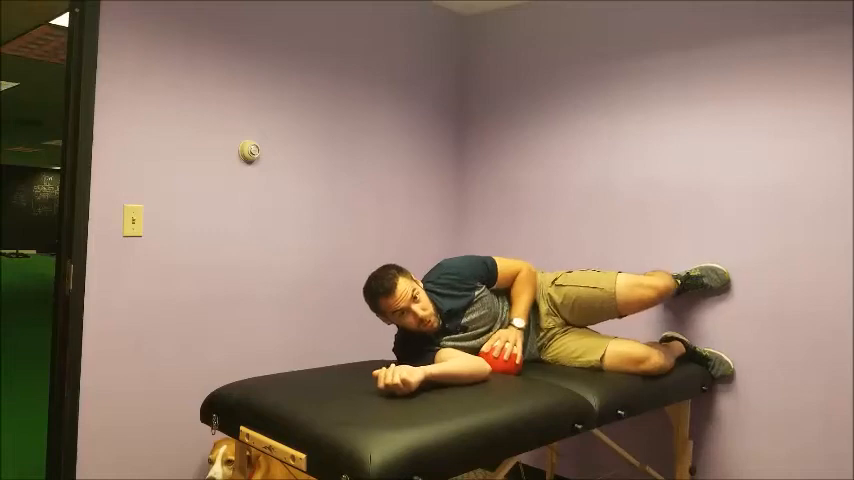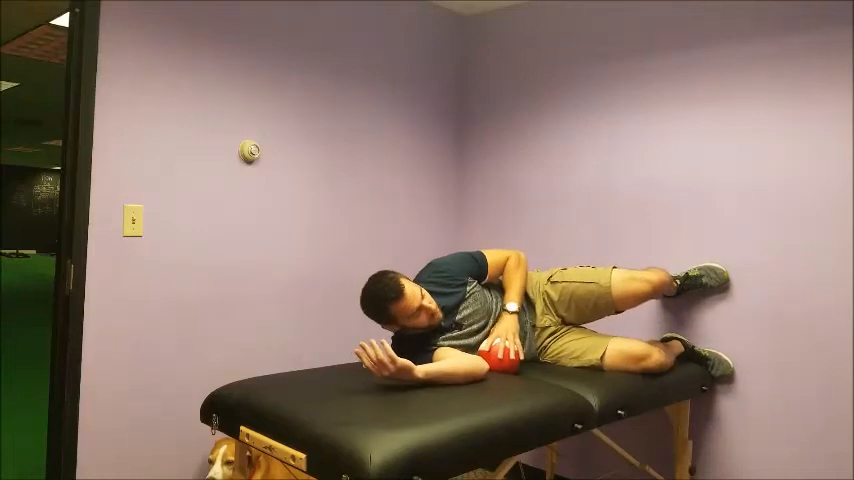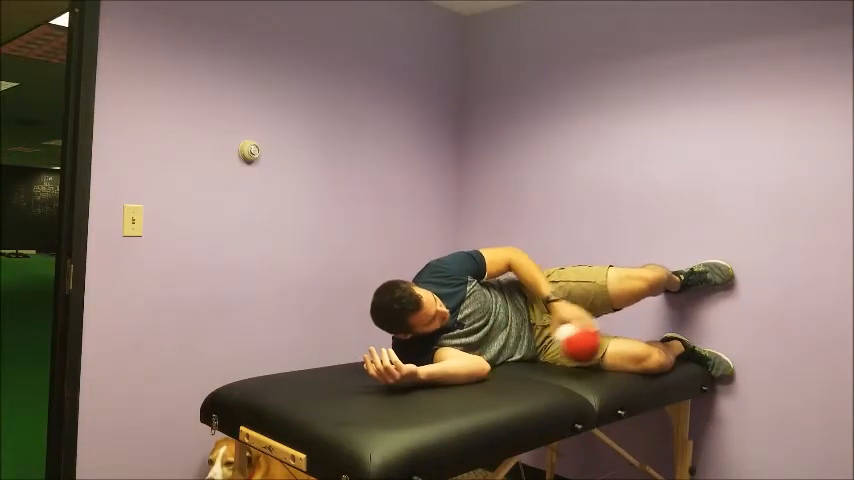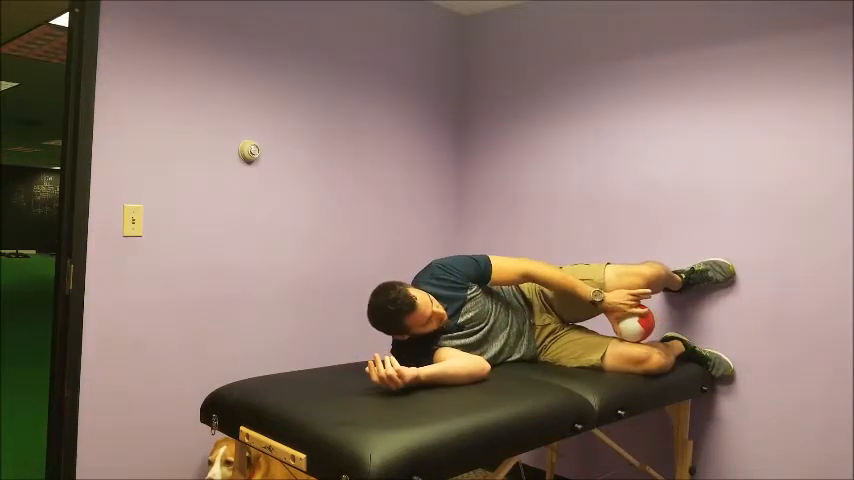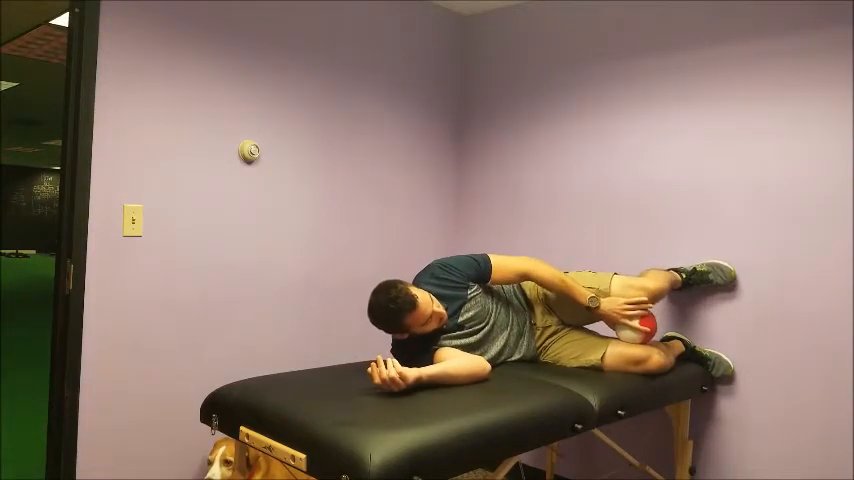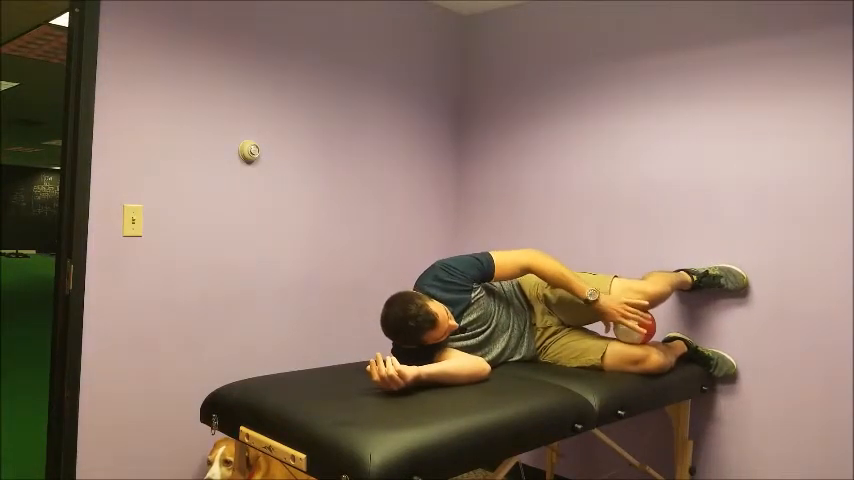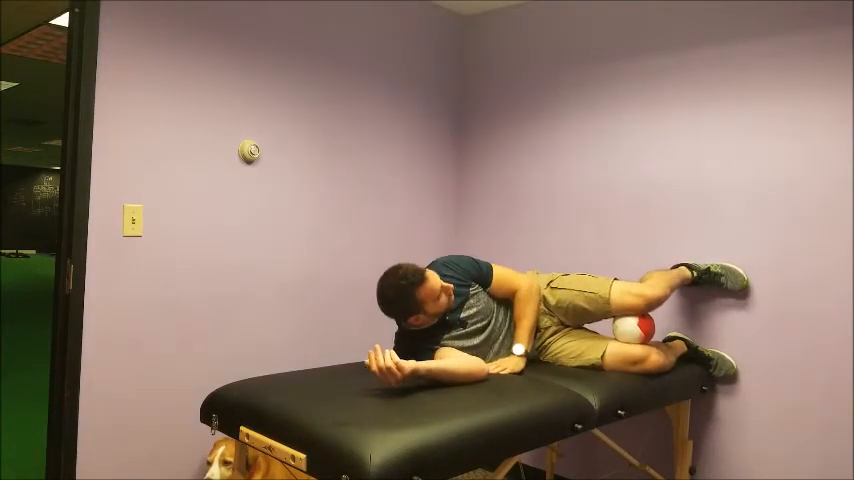
dt=0.7s
person 1, frame 1
left shoulder: (448, 274)
right shoulder: (414, 347)
left elbow: (525, 271)
right elbow: (481, 367)
left wrist: (516, 324)
right wrist: (417, 375)
left hip: (544, 298)
right hip: (545, 343)
left knee: (654, 289)
right knee: (652, 361)
left ankle: (678, 282)
right ankle: (678, 347)
person 1, frame 2
left shoulder: (441, 272)
right shoulder: (413, 347)
left elbow: (514, 258)
right elbow: (477, 366)
left wrist: (509, 313)
right wrist: (411, 374)
left hip: (539, 294)
right hip: (540, 343)
left knee: (650, 282)
right knee: (652, 359)
left ankle: (677, 284)
right ankle: (678, 347)
person 1, frame 3
left shoulder: (439, 273)
right shoulder: (416, 348)
left elbow: (513, 255)
right elbow: (478, 366)
left wrist: (555, 303)
right wrist: (412, 375)
left hip: (542, 295)
right hip: (536, 348)
left knee: (649, 279)
right knee: (653, 360)
left ankle: (678, 281)
right ankle: (677, 347)
person 1, frame 4
left shoulder: (441, 273)
right shoulder: (416, 348)
left elbow: (527, 268)
right elbow: (479, 367)
left wrist: (600, 299)
right wrist: (410, 377)
left hip: (540, 297)
right hip: (541, 340)
left knee: (646, 275)
right knee: (653, 360)
left ankle: (679, 279)
right ankle: (679, 347)
person 1, frame 5
left shoulder: (440, 274)
right shoulder: (416, 349)
left elbow: (526, 268)
right elbow: (479, 368)
left wrist: (595, 304)
right wrist: (411, 377)
left hip: (540, 299)
right hip: (542, 343)
left knee: (649, 290)
right knee: (652, 360)
left ankle: (679, 277)
right ankle: (677, 347)
person 1, frame 6
left shoulder: (442, 276)
right shoulder: (418, 349)
left elbow: (530, 259)
right elbow: (479, 368)
left wrist: (598, 299)
right wrist: (411, 376)
left hip: (537, 297)
right hip: (540, 344)
left knee: (646, 294)
right knee: (650, 361)
left ankle: (688, 278)
right ankle: (680, 347)
person 1, frame 7
left shoulder: (448, 269)
right shoulder: (417, 344)
left elbow: (526, 287)
right elbow: (477, 368)
left wrist: (517, 350)
right wrist: (409, 369)
left hip: (543, 298)
right hip: (544, 344)
left knee: (645, 297)
right knee: (651, 360)
left ankle: (686, 273)
right ankle: (680, 347)
